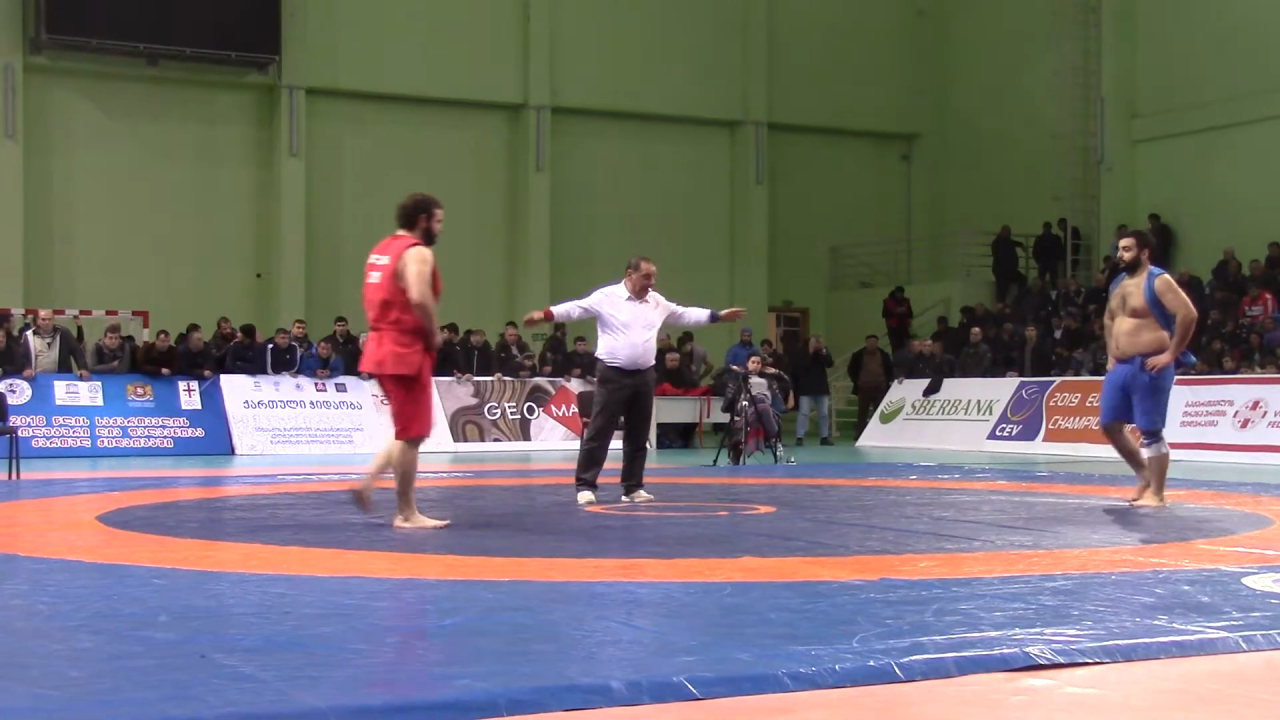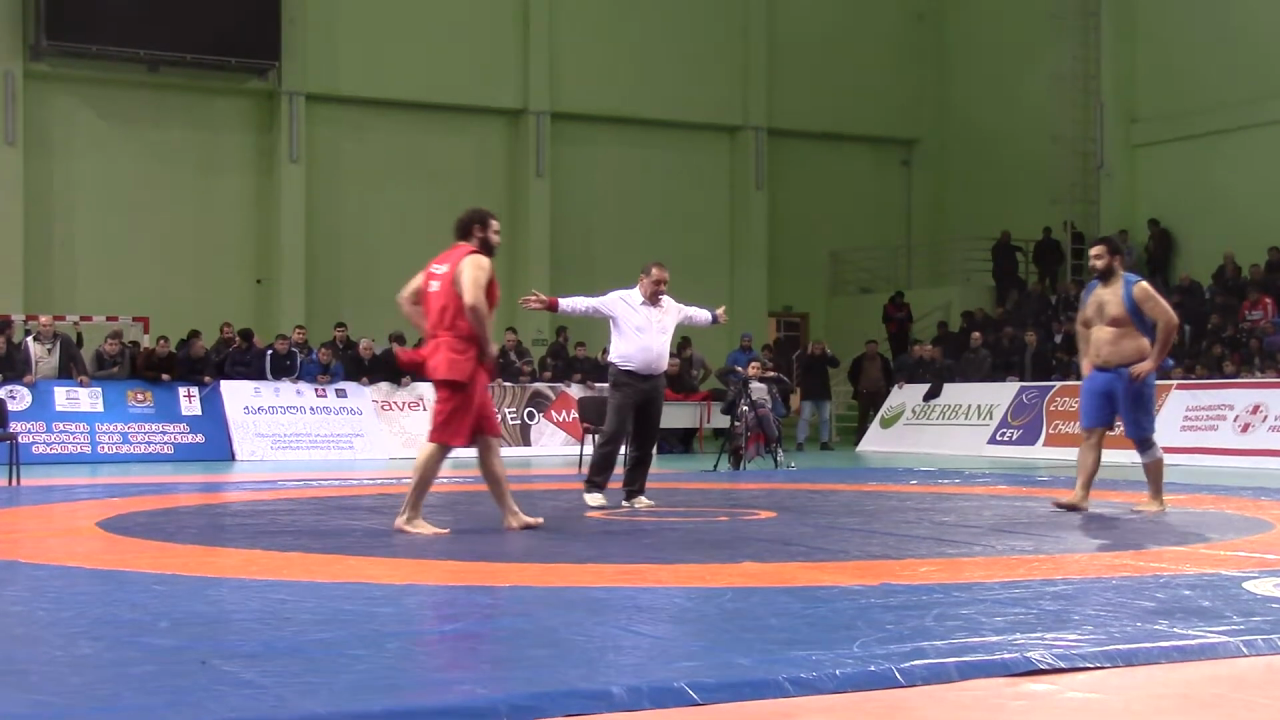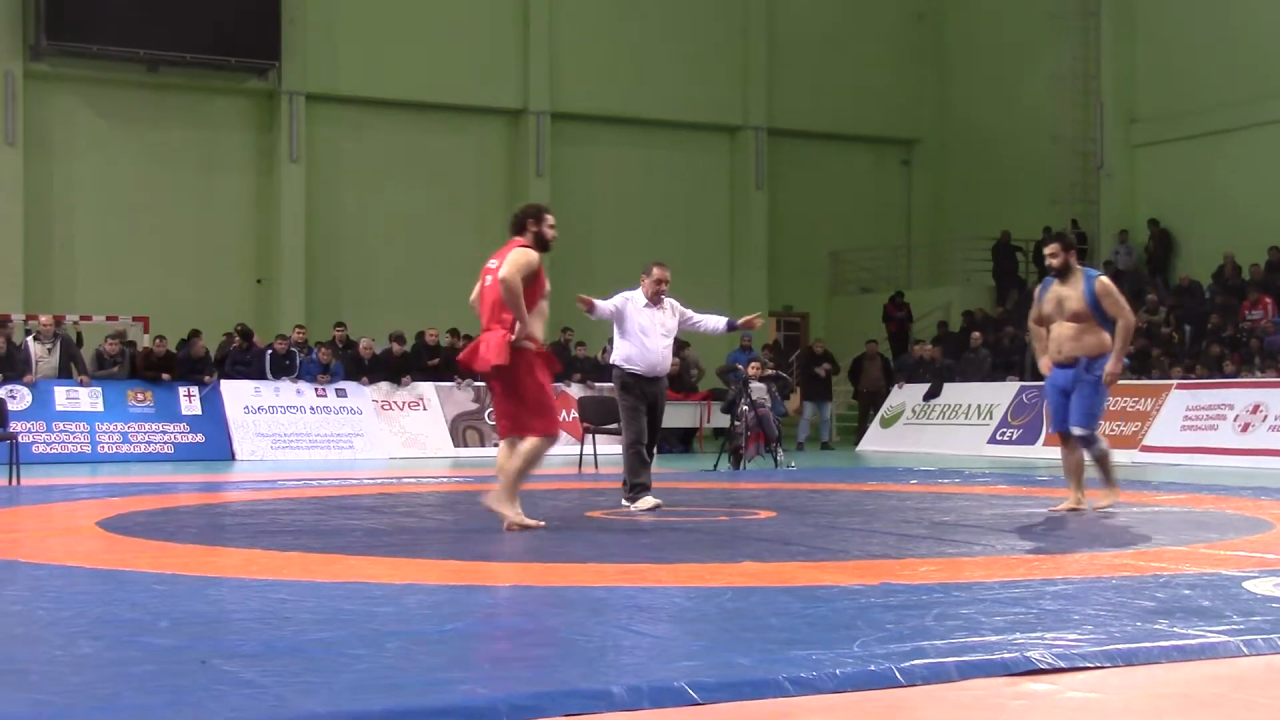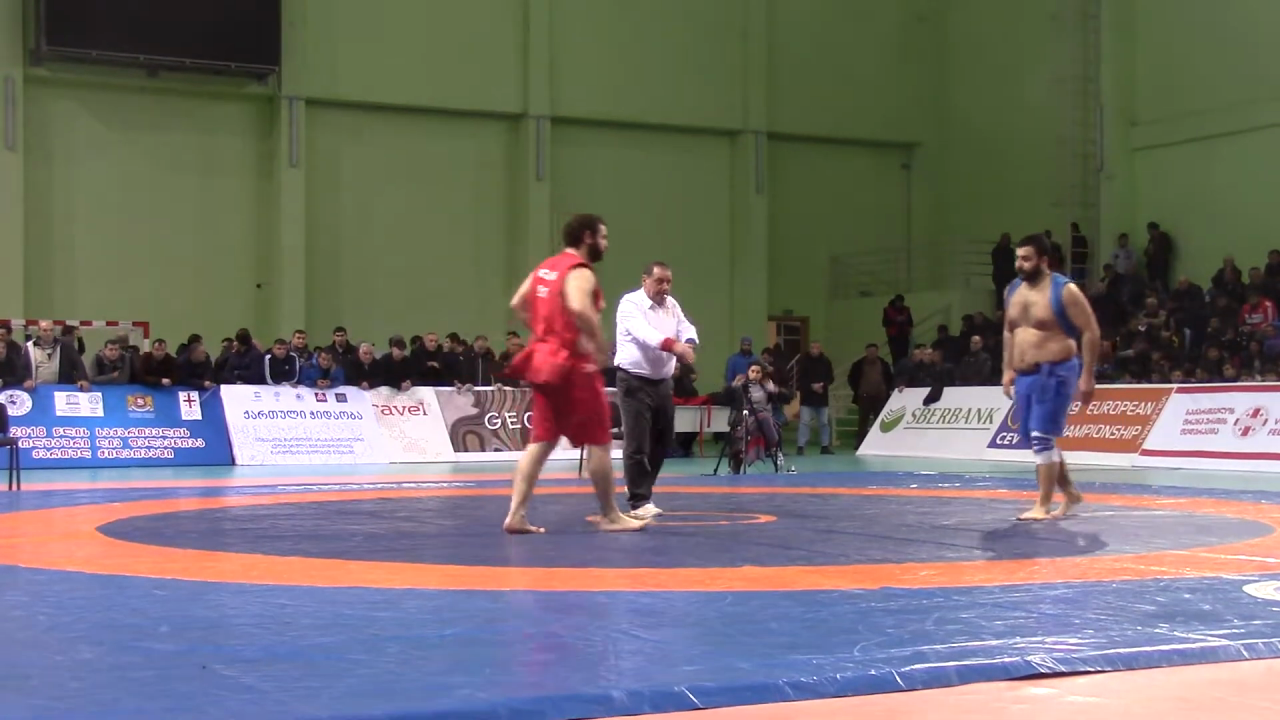
dt=0.4s
person 1, frame 1
left shoulder: (382, 249)
right shoulder: (417, 252)
left elbow: (369, 291)
right elbow: (421, 300)
right wrist: (434, 334)
left hip: (382, 346)
right hip: (404, 351)
left knee: (410, 431)
right knee: (411, 434)
left ankle: (369, 482)
right ankle: (404, 513)
person 1, frame 2
left shoulder: (440, 262)
right shoulder: (476, 260)
left elbow: (406, 298)
right elbow: (473, 303)
left wrist: (430, 333)
right wrist: (488, 343)
left hip: (445, 354)
right hip: (462, 359)
left knee: (489, 437)
right knee: (444, 439)
left ankle: (511, 513)
right ankle: (409, 515)
person 1, frame 3
left shoulder: (502, 256)
right shoulder: (527, 256)
left elbow: (476, 297)
right elbow: (506, 279)
right wrist: (524, 322)
left hip: (496, 353)
right hip: (518, 353)
left knee: (512, 434)
right knee: (545, 431)
left ankle: (512, 511)
right ankle: (503, 492)
person 1, frame 4
left shoulder: (545, 268)
right shoulder: (580, 273)
left elbow: (517, 305)
right elbow: (580, 310)
right wrist: (599, 346)
left hip: (546, 362)
right hip: (572, 366)
left knee: (540, 441)
right knee: (599, 440)
left ankle: (516, 514)
right ankle: (610, 516)
person 2, frame 1
left shoulder: (1159, 281)
right shoulder: (1118, 283)
left elbow: (1188, 314)
left wrist: (1171, 354)
right wrist: (1111, 353)
left hip: (1149, 367)
right hip: (1120, 367)
left knee: (1150, 431)
right knee: (1109, 425)
left ankle: (1156, 493)
right ankle: (1144, 476)
person 2, frame 2
left shoulder: (1136, 289)
right shoulder: (1090, 291)
left elbow: (1169, 320)
right elbow: (1082, 327)
left wrist: (1154, 361)
right wrist: (1085, 359)
left hip: (1129, 375)
right hip: (1097, 376)
left knee: (1141, 438)
right knee: (1090, 434)
left ankle: (1156, 498)
right ankle: (1080, 495)
person 2, frame 3
left shoulder: (1096, 283)
right shoulder: (1044, 289)
left elbow: (1126, 319)
right elbow: (1035, 324)
left wrist: (1116, 360)
right wrist: (1042, 357)
left hip: (1090, 370)
right hip: (1057, 372)
left knee: (1083, 433)
right knee: (1066, 436)
left ankle: (1110, 485)
right ankle: (1076, 496)
person 2, frame 4
left shoulder: (1065, 291)
right shoulder: (1013, 290)
left elbow: (1091, 333)
left wrist: (1087, 376)
right wrist: (1007, 370)
left hip: (1054, 375)
right hip: (1022, 378)
left knee: (1043, 439)
right knee: (1033, 442)
left ankle: (1044, 505)
right ankle: (1070, 492)
person 3, frame 1
left shoulder: (658, 302)
right shoulder: (607, 297)
left elbow: (684, 315)
right elbow: (577, 308)
left wrist: (717, 316)
right wrist: (546, 315)
left hip: (643, 376)
right hip: (612, 374)
left knee: (638, 435)
right knee: (599, 431)
left ankle: (633, 487)
right ankle: (585, 485)
person 3, frame 2
left shoulder: (670, 306)
right shoulder: (619, 300)
left elbow: (691, 314)
right elbow: (584, 305)
left wrist: (714, 316)
right wrist: (549, 304)
left hip: (655, 381)
right hip: (625, 379)
left knee: (645, 440)
right knee: (613, 434)
left ankle: (634, 493)
right ankle: (594, 488)
person 3, frame 3
left shoulder: (672, 306)
right shoulder: (625, 301)
left elbow: (698, 321)
right elbow: (606, 308)
left wrist: (736, 324)
right wrist: (592, 306)
left hip: (657, 381)
right hip: (629, 379)
left knee: (649, 440)
right knee: (635, 438)
left ankle: (632, 490)
right ankle: (639, 494)
person 3, frame 4
left shoulder: (671, 305)
right shoulder: (630, 303)
left elbow: (686, 328)
right elbow: (642, 332)
left wrist: (688, 344)
right wrist: (673, 345)
left hip: (663, 382)
right hip: (635, 382)
left knee: (663, 440)
right knee: (637, 444)
left ankle: (642, 487)
right ankle: (639, 500)
